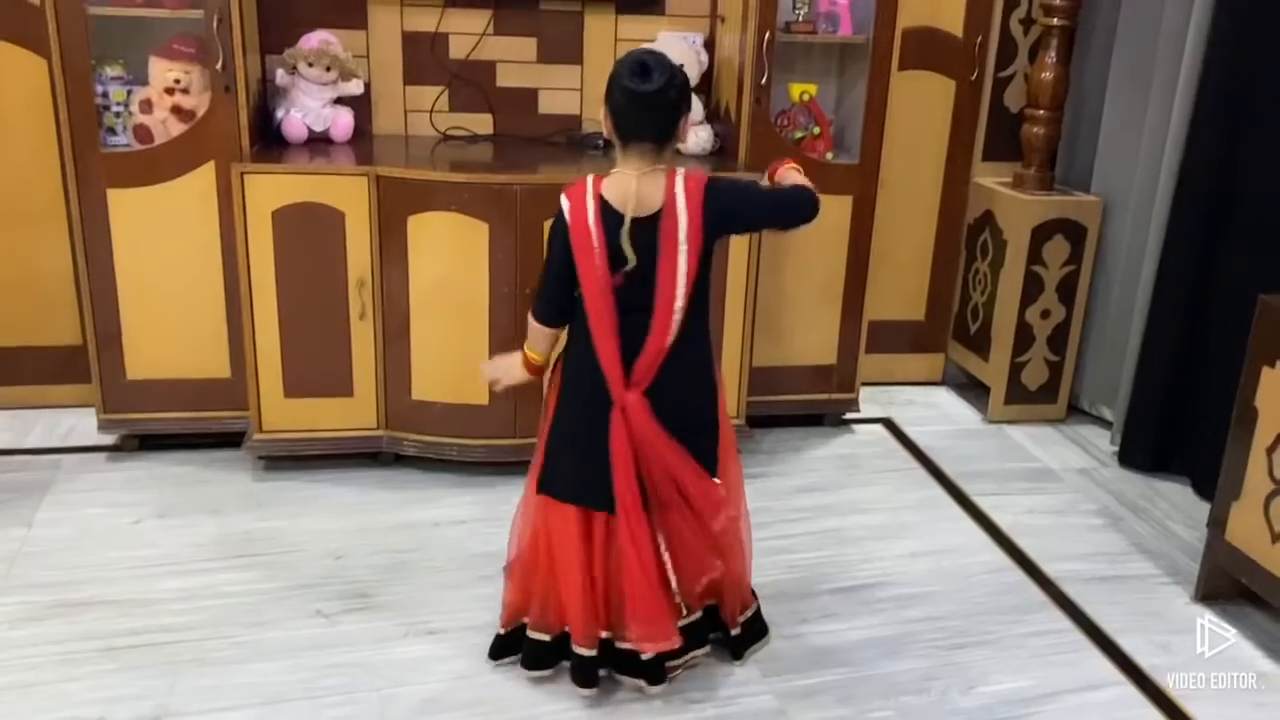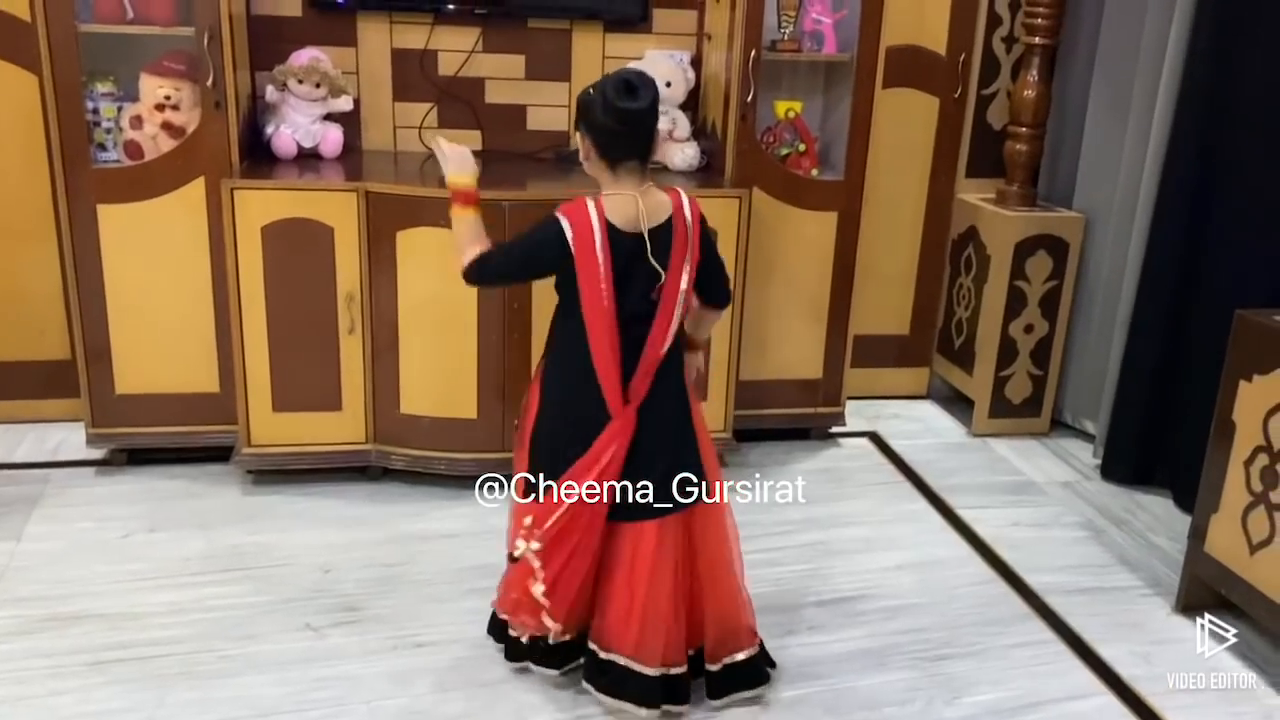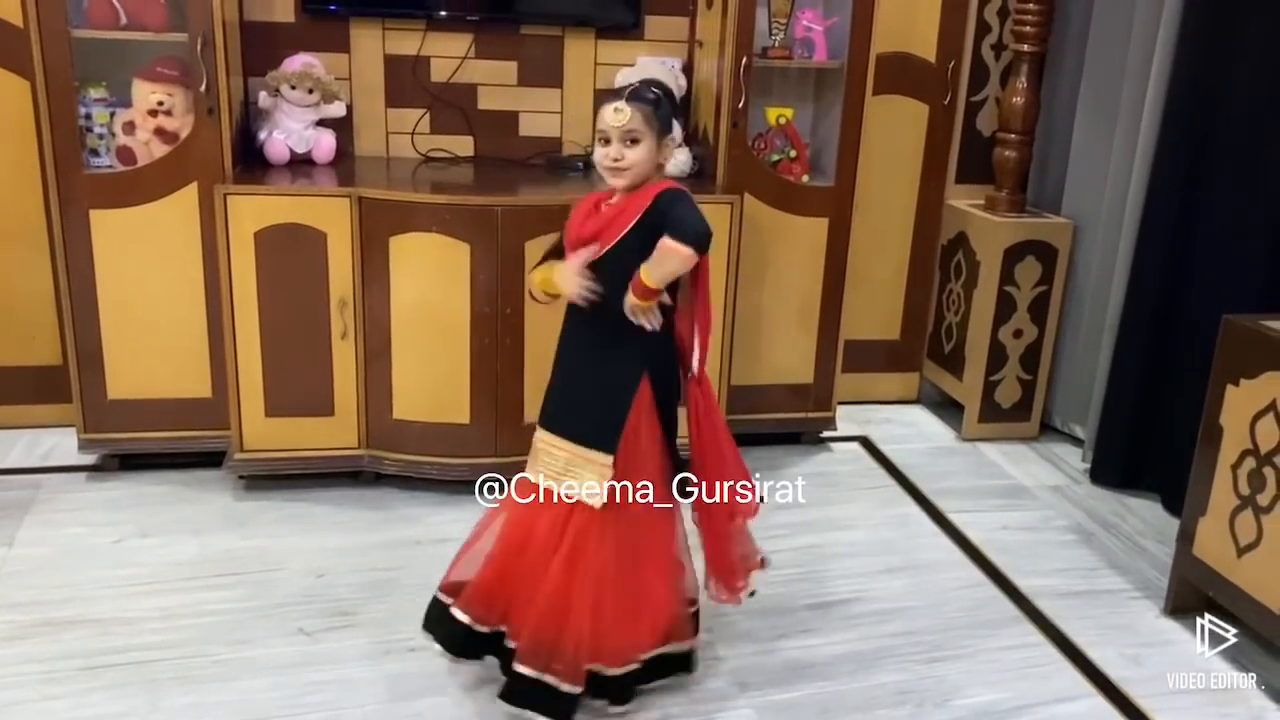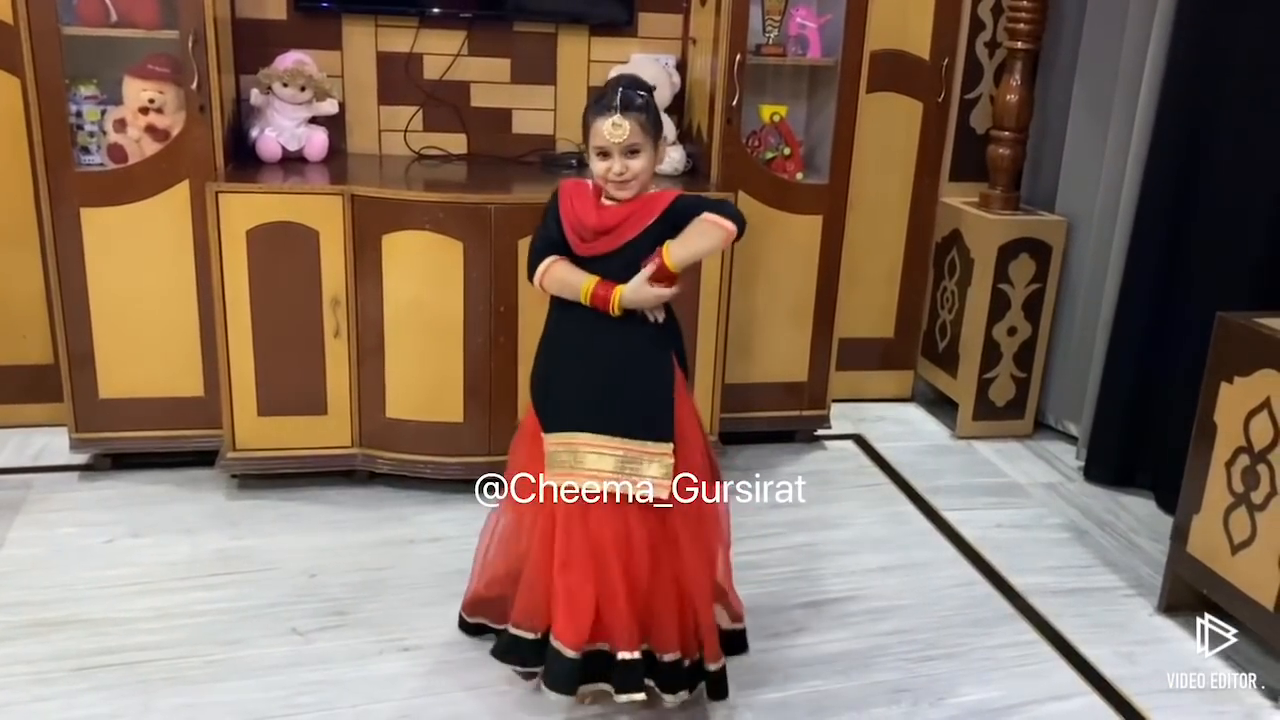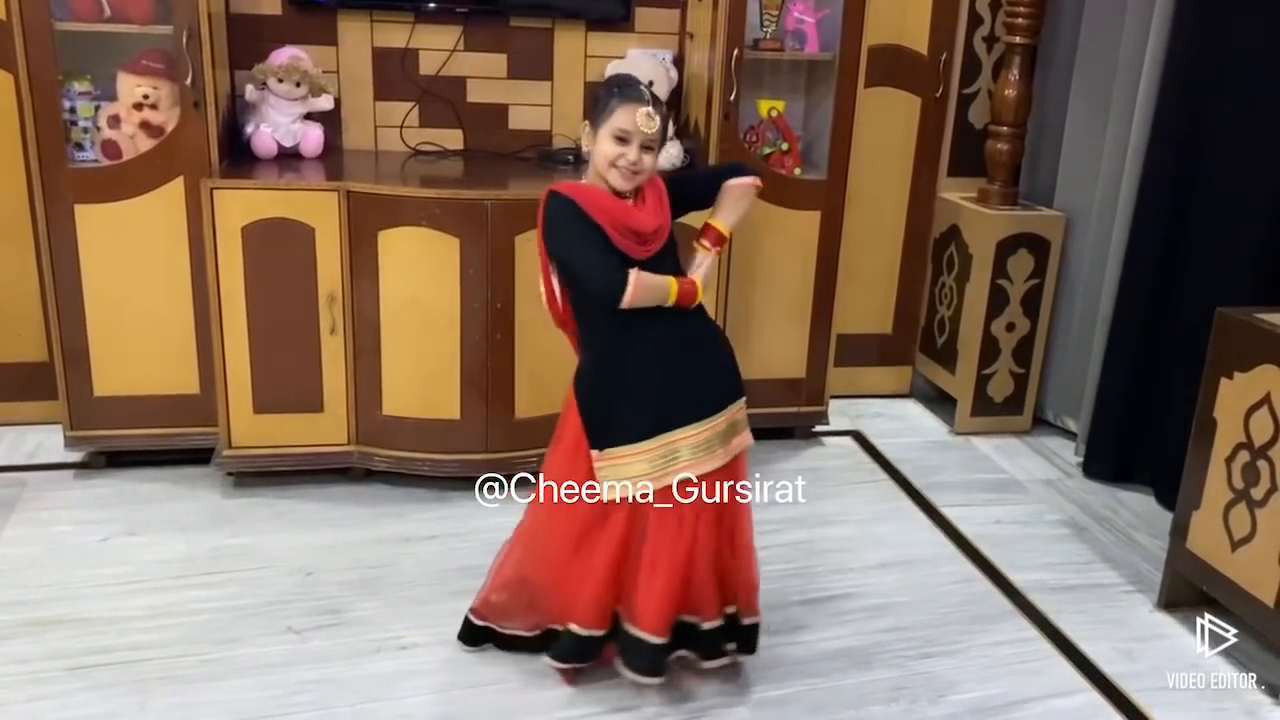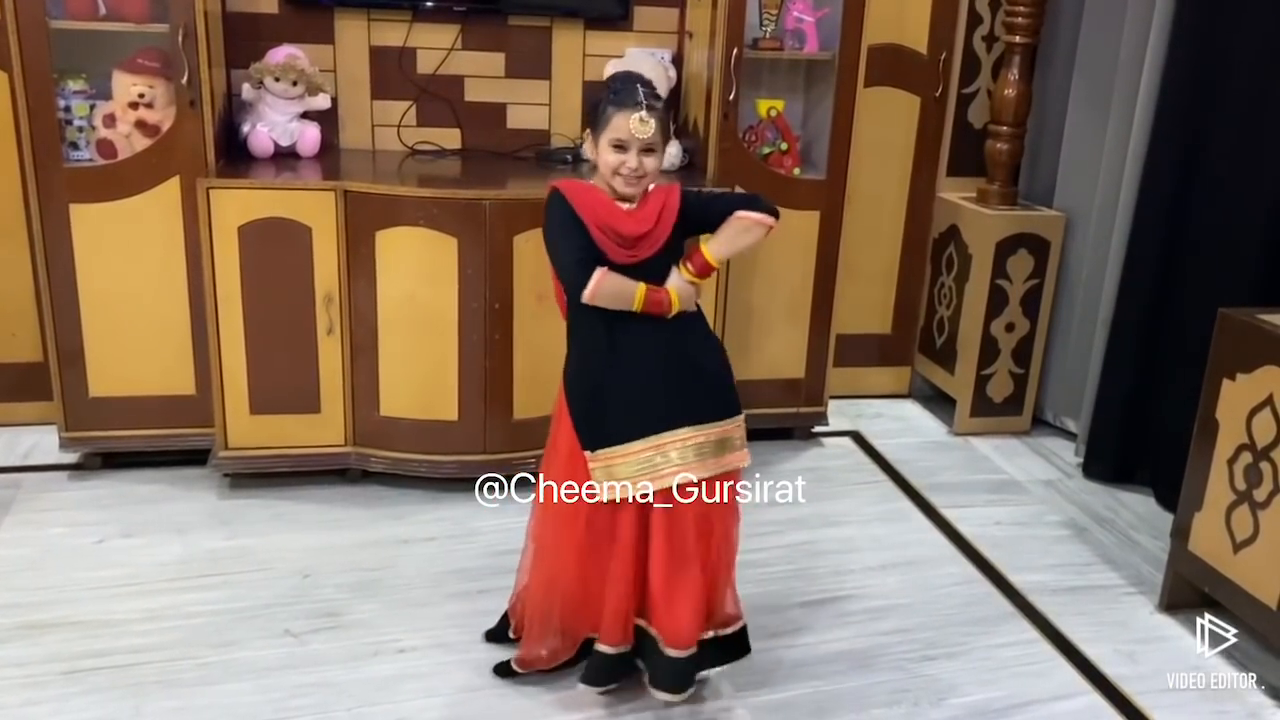
dt=0.7s
person 1, frame 1
left shoulder: (576, 207)
right shoulder: (704, 197)
left elbow: (549, 313)
right elbow: (802, 206)
left wrist: (527, 363)
right wrist: (787, 174)
left hip: (596, 396)
right hip: (682, 392)
left knee: (589, 512)
right knee: (683, 508)
left ankle: (584, 633)
right ankle: (675, 627)
person 1, frame 2
left shoulder: (571, 226)
right shoulder: (685, 215)
left elbow: (481, 270)
right elbow: (714, 296)
left wrist: (462, 188)
right wrist: (692, 344)
left hip: (577, 409)
right hip: (661, 407)
left knee: (567, 520)
right knee: (662, 526)
left ankle: (553, 633)
right ankle: (654, 651)
person 1, frame 3
left shoulder: (666, 204)
right shoulder: (594, 208)
left elbow: (689, 240)
right elbow: (542, 278)
left wrist: (642, 295)
right wrist: (558, 275)
left hip: (628, 391)
right hip: (584, 383)
left knee: (606, 525)
right knee: (560, 517)
left ankle: (586, 661)
person 1, frame 4
left shoulder: (671, 208)
right shoulder: (567, 201)
left elbow: (726, 222)
right elbow: (542, 269)
left wrist: (656, 276)
right wrist: (617, 296)
left hip: (643, 390)
right hip: (569, 384)
left knee: (645, 522)
right knee: (566, 516)
left ankle: (658, 644)
right ankle: (572, 637)
person 1, frame 5
left shoulder: (663, 193)
right shoulder: (565, 205)
left elbow: (742, 179)
right elbow: (613, 286)
left wrist: (708, 246)
right wrist: (686, 288)
left hip: (690, 375)
right hip: (615, 384)
left knee: (692, 507)
right knee: (599, 513)
left ankle: (673, 624)
right ankle: (585, 622)
person 1, frame 6
left shoulder: (675, 203)
right shoulder: (566, 203)
left elbow: (759, 213)
right elbow: (582, 282)
left wrist: (694, 269)
right wrist: (663, 300)
left hip: (688, 387)
right hip: (606, 392)
left knee: (686, 518)
right knee: (601, 520)
left ankle: (680, 642)
right ankle: (596, 636)
